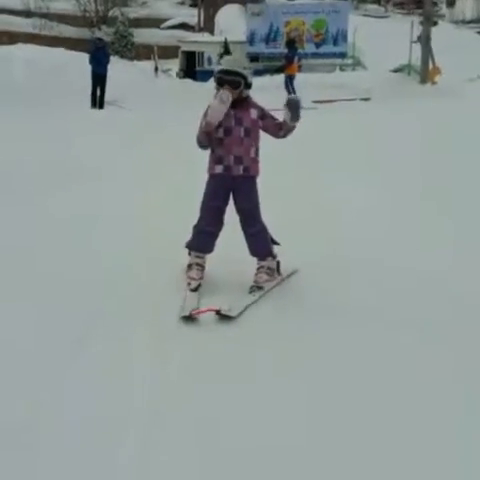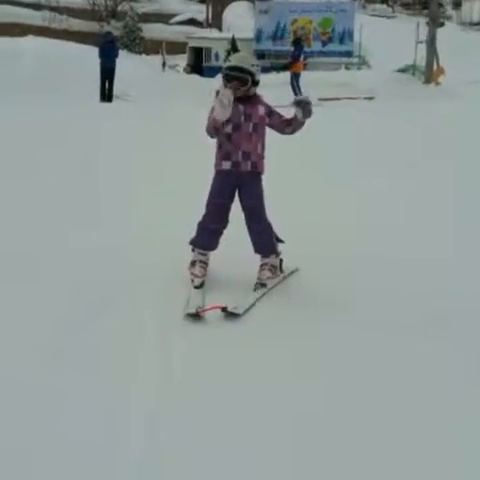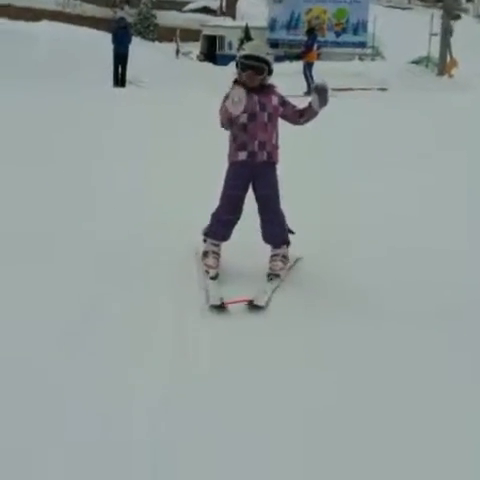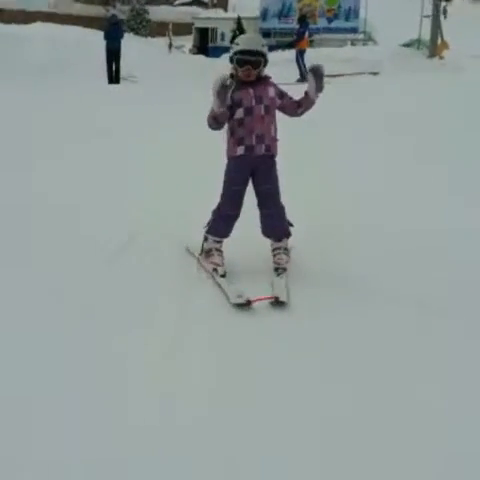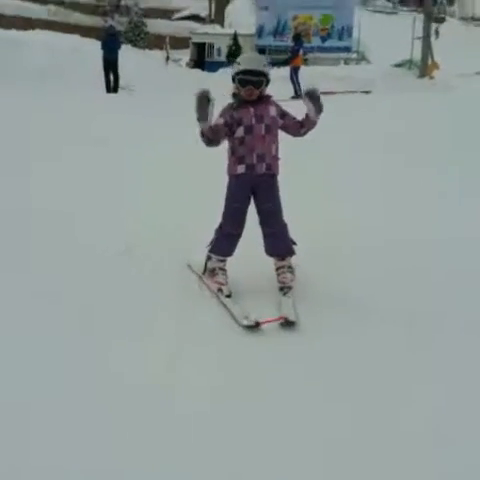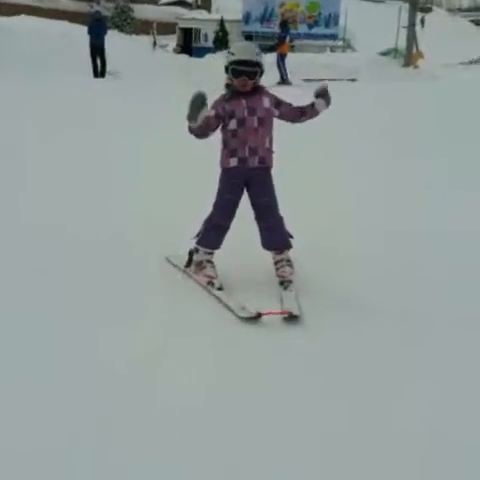
dt=0.2s
person 1, frame 1
left shoulder: (254, 111)
right shoulder: (214, 110)
left elbow: (279, 130)
right elbow: (203, 143)
left wrist: (291, 119)
right wrist: (214, 118)
left hip: (246, 175)
right hip: (218, 174)
left knee: (251, 220)
right knee: (209, 219)
left ankle: (267, 262)
right ankle: (196, 260)
person 1, frame 2
left shoulder: (261, 107)
right shoulder: (220, 106)
left elbow: (286, 127)
right elbow: (212, 132)
left wrist: (300, 116)
right wrist: (219, 115)
left hip: (252, 171)
right hip: (225, 170)
left knee: (257, 217)
right knee: (214, 215)
left ankle: (270, 259)
right ankle: (200, 257)
person 1, frame 3
left shoulder: (274, 97)
right shoulder: (233, 96)
left elbow: (298, 117)
right elbow: (225, 123)
left wrist: (316, 105)
right wrist: (233, 108)
left hip: (266, 162)
right hip: (239, 161)
left knee: (270, 208)
right knee: (229, 206)
left ankle: (280, 250)
right ankle: (211, 247)
person 1, frame 4
left shoulder: (271, 89)
right shoulder: (230, 91)
left elbow: (296, 108)
right elbow: (215, 124)
left wrist: (313, 91)
right wrist: (219, 104)
left hip: (266, 156)
right hip: (238, 156)
left knee: (271, 202)
right knee: (230, 202)
left ankle: (280, 243)
right ankle: (212, 244)
person 1, frame 5
left shoulder: (272, 108)
right shoulder: (231, 111)
left elbow: (298, 129)
right elbow: (212, 139)
left wrist: (313, 114)
right wrist: (204, 120)
left hip: (267, 175)
right hip: (239, 175)
left knee: (273, 221)
right knee: (232, 222)
left ankle: (284, 263)
right ankle: (215, 264)
person 1, frame 6
left shoulder: (267, 99)
right shoulder: (224, 102)
left elbow: (295, 114)
right elbow: (203, 131)
left wrist: (317, 106)
right wrist: (195, 118)
left hip: (261, 168)
right hip: (232, 168)
left knee: (269, 214)
right knee: (222, 213)
left ankle: (282, 256)
right ankle: (201, 256)
